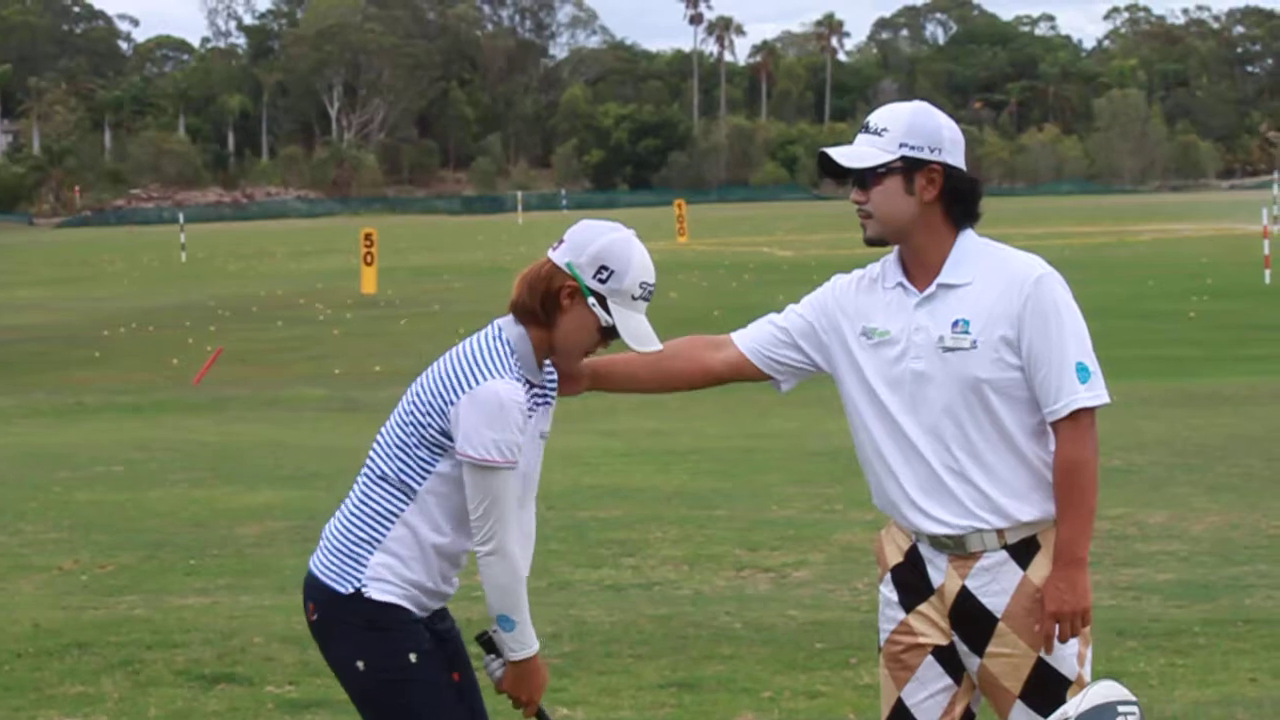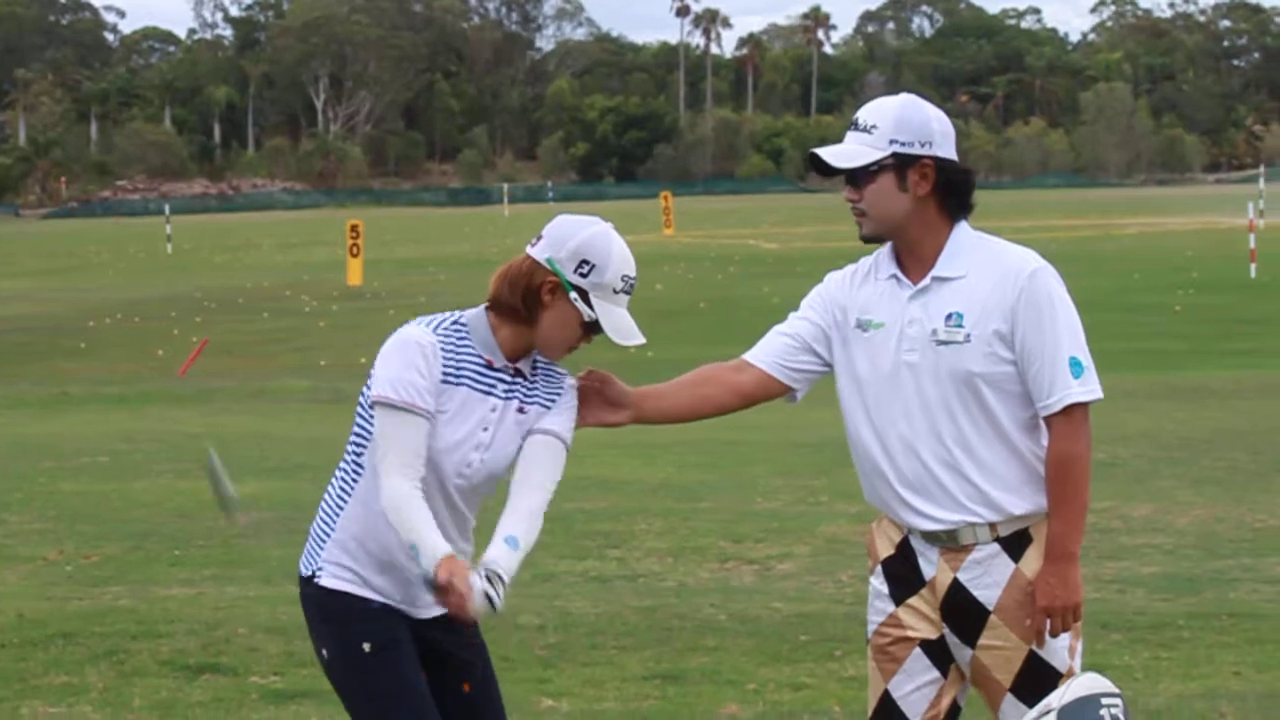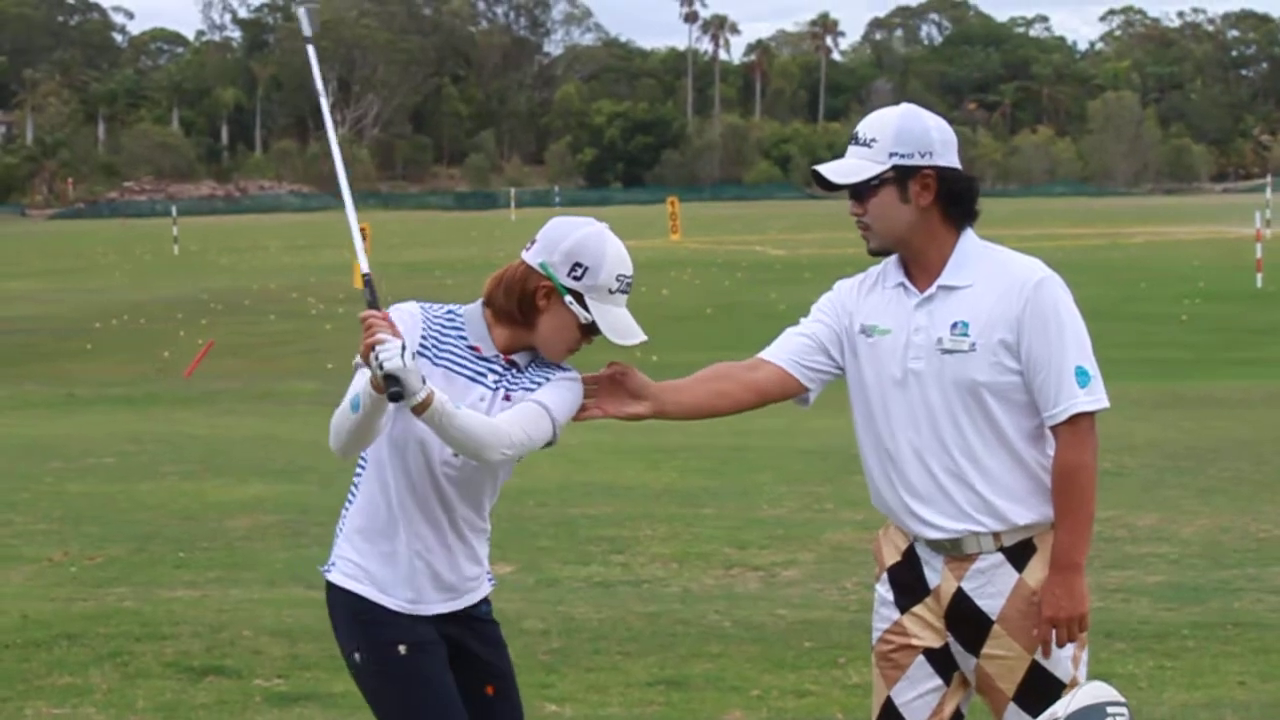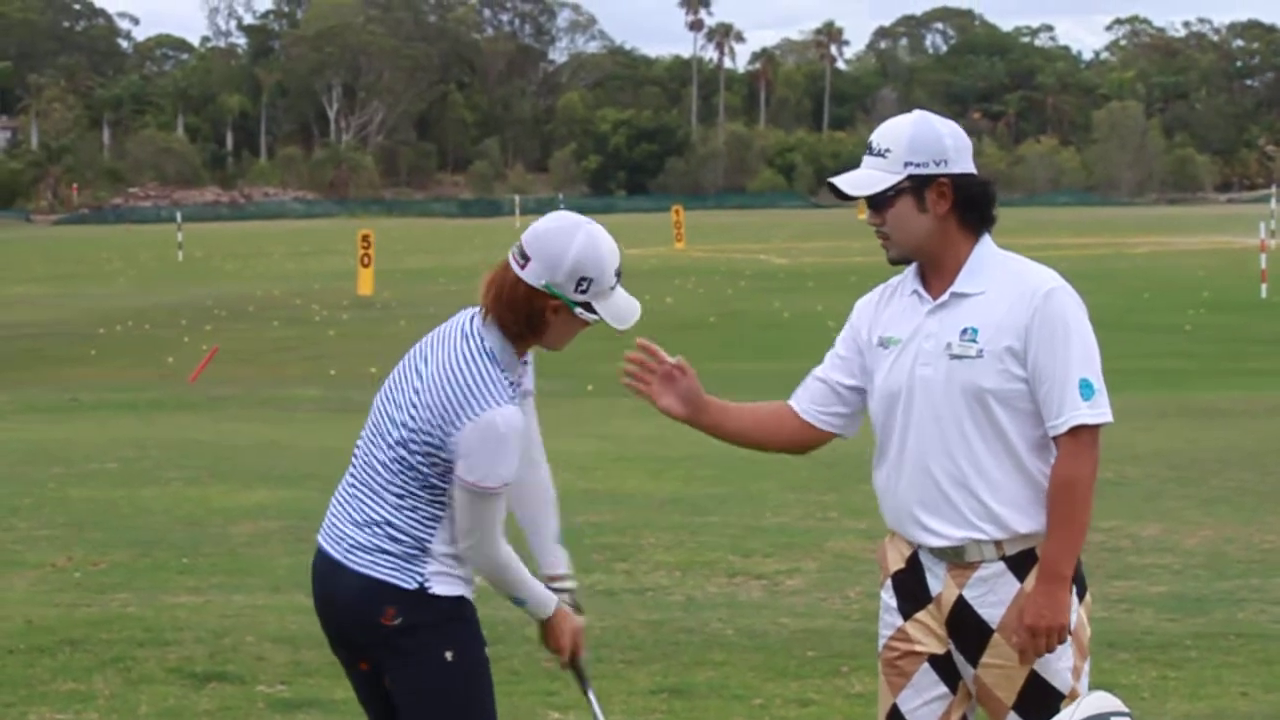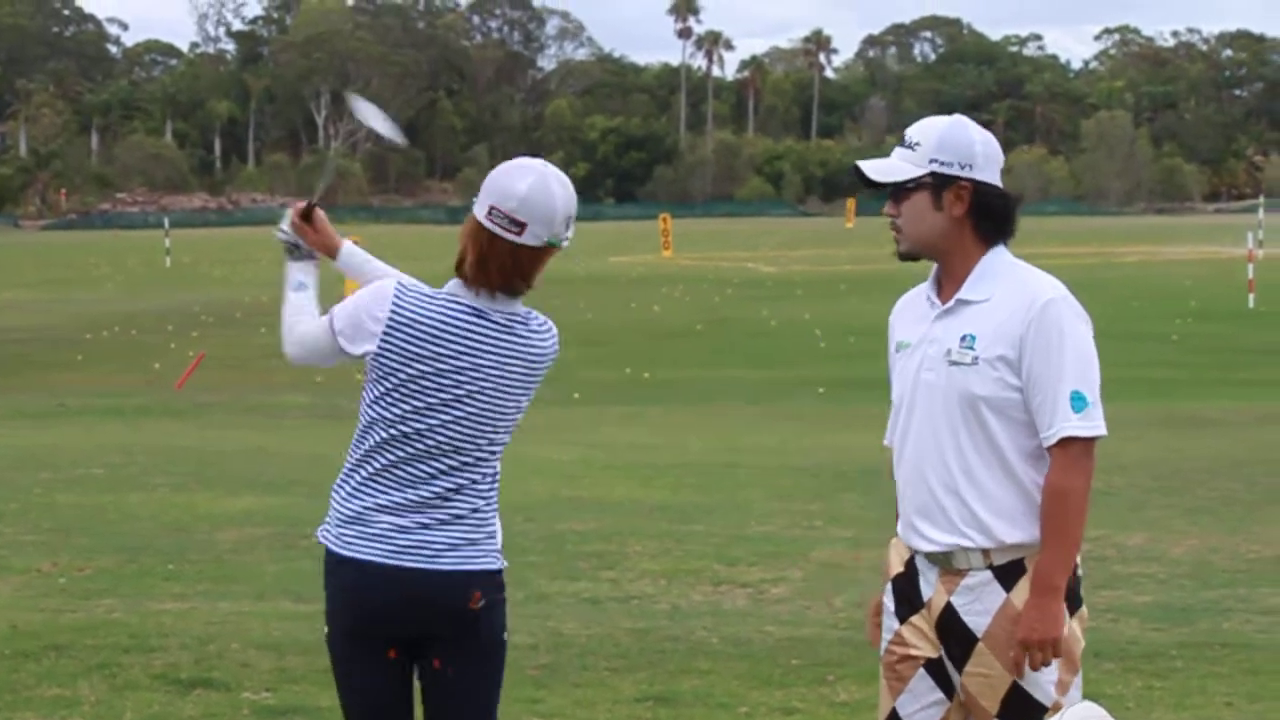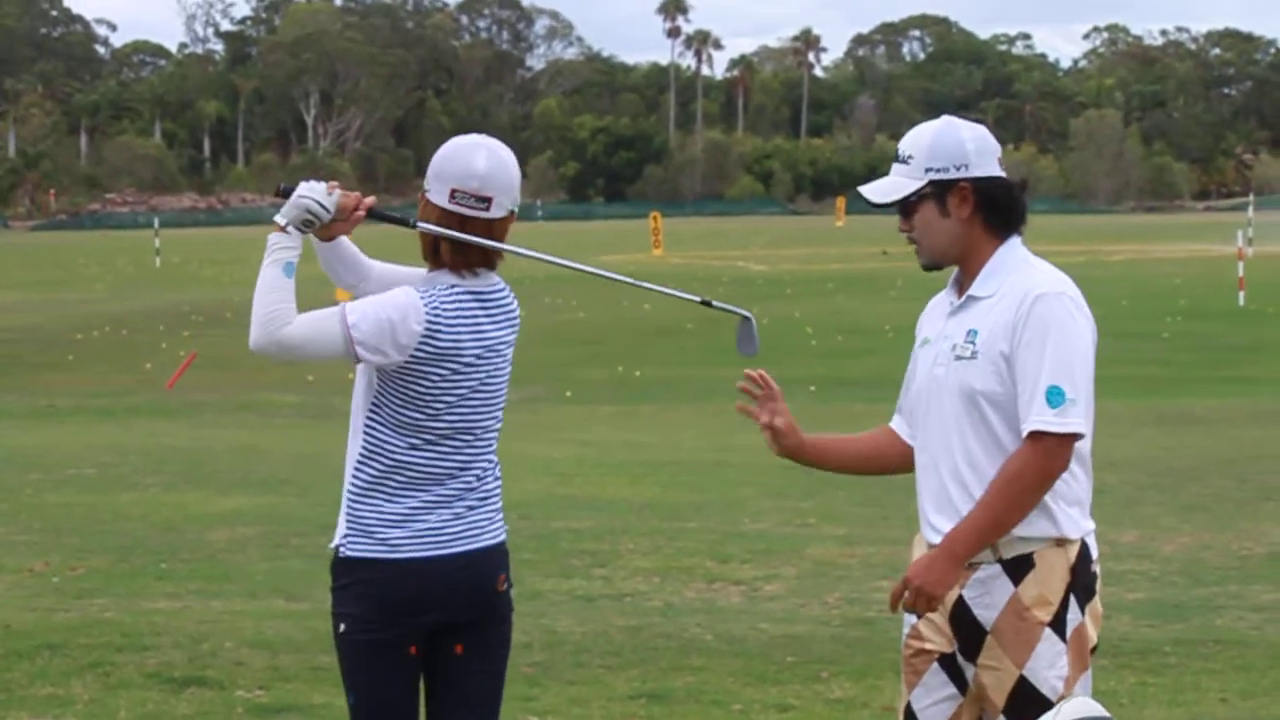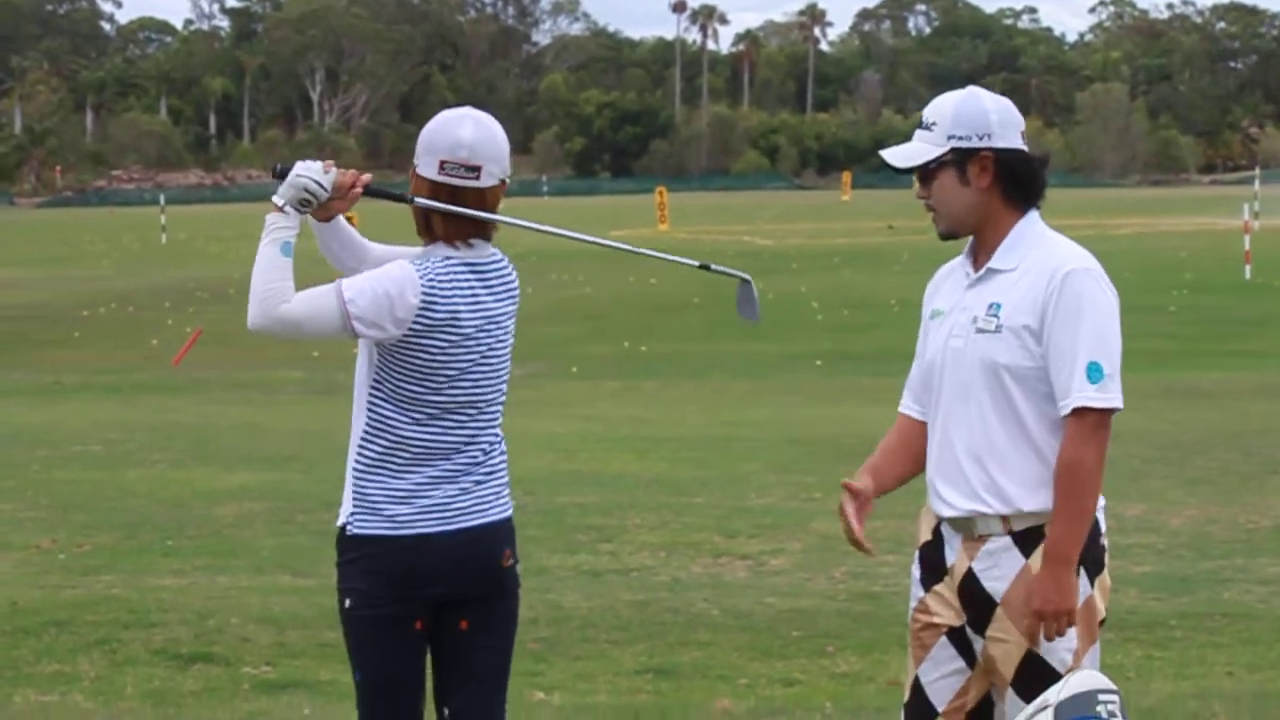
dt=0.5s
person 1, frame 1
left shoulder: (1026, 286)
right shoulder: (848, 303)
left elbow: (1075, 430)
right elbow: (722, 356)
left wrist: (1071, 568)
right wrist: (596, 373)
left hip: (1022, 566)
right hip: (915, 569)
person 1, frame 2
left shoulder: (1019, 279)
right shoulder: (846, 294)
left elbow: (1068, 423)
right elbow: (746, 377)
left wrist: (1063, 561)
right wrist: (634, 404)
left hip: (1013, 559)
right hip: (907, 561)
person 1, frame 3
left shoulder: (1026, 290)
right shoulder: (855, 302)
left elbow: (1075, 432)
right elbow: (759, 376)
left wrist: (1069, 572)
right wrist: (655, 398)
left hip: (1018, 569)
right hip: (911, 569)
person 1, frame 4
left shoulder: (1037, 299)
right shoulder: (878, 311)
left elbow: (1077, 448)
right elbow: (803, 426)
left wrist: (1054, 584)
right wrist: (698, 408)
left hip: (1018, 579)
right hip: (915, 579)
person 1, frame 5
left shoulder: (1038, 307)
right shoulder: (908, 313)
left elbow: (1070, 459)
left wrist: (1046, 597)
right wrist: (900, 581)
left hip: (1013, 586)
right hip: (918, 582)
person 1, frame 6
left shoulder: (1042, 299)
right shoulder: (940, 310)
left elbow: (1048, 450)
left wrist: (951, 556)
right wrist: (799, 445)
left hip: (1028, 576)
right hip: (945, 571)
person 1, frame 7
left shoulder: (1066, 277)
right shoulder: (945, 284)
left elbow: (1088, 428)
left wrist: (1058, 567)
right wrist: (868, 484)
left hip: (1037, 551)
right hip: (946, 549)
person 2, frame 1
left shoulder: (540, 378)
right shoulder: (494, 388)
left elbow: (519, 509)
right elbow: (493, 542)
left wrist: (516, 640)
right wrist: (522, 652)
left hip: (416, 598)
right hip: (363, 602)
person 2, frame 2
left shoulder: (553, 392)
right shoulder: (423, 346)
left elbow: (531, 498)
right elbow: (396, 485)
left wrist: (491, 575)
right wrist: (442, 560)
left hip: (435, 597)
right hip: (351, 589)
person 2, frame 3
left shoulder: (556, 385)
right shoulder: (413, 327)
left elbow: (493, 445)
right elbow: (344, 441)
left wrist: (420, 393)
right wrist: (379, 381)
left hip: (462, 598)
right hip: (374, 595)
person 2, frame 4
left shoulder: (475, 328)
right shoulder: (492, 414)
left elbow: (528, 466)
right elbow: (480, 546)
left wrist: (559, 576)
right wrist: (547, 605)
right hip: (411, 598)
person 2, frame 5
left shoulder: (392, 309)
right shoulder: (539, 341)
left elbow: (299, 345)
left wrist: (303, 261)
right wrist: (338, 250)
left hip: (361, 570)
right hip: (463, 583)
person 2, frame 6
left shoulder: (412, 315)
right shoulder: (497, 301)
left elbow: (271, 336)
right elbow: (370, 280)
left wrist: (290, 228)
right wrist: (330, 233)
left hip: (381, 573)
right hip: (478, 568)
person 2, frame 7
left shoulder: (410, 288)
right shoulder: (498, 275)
left elbow: (269, 314)
right elbow: (379, 269)
left wrist: (286, 211)
right wrist: (327, 216)
left hip: (386, 550)
right hip: (483, 544)
